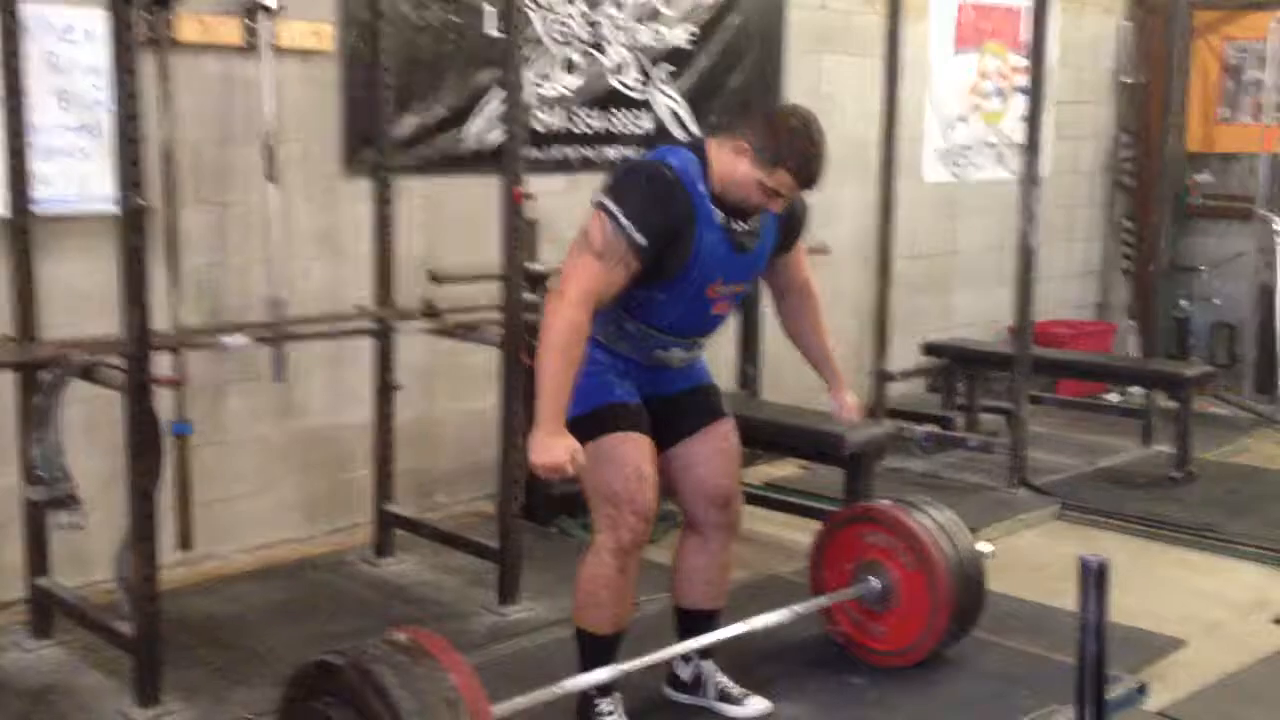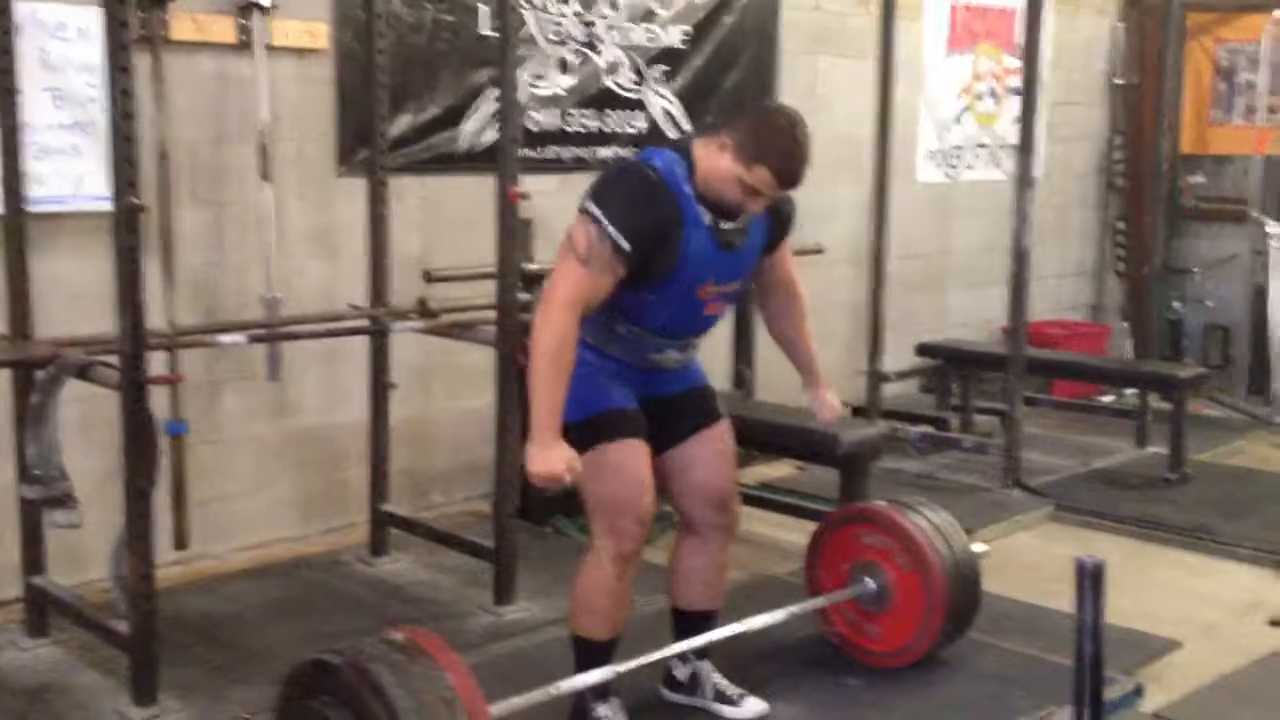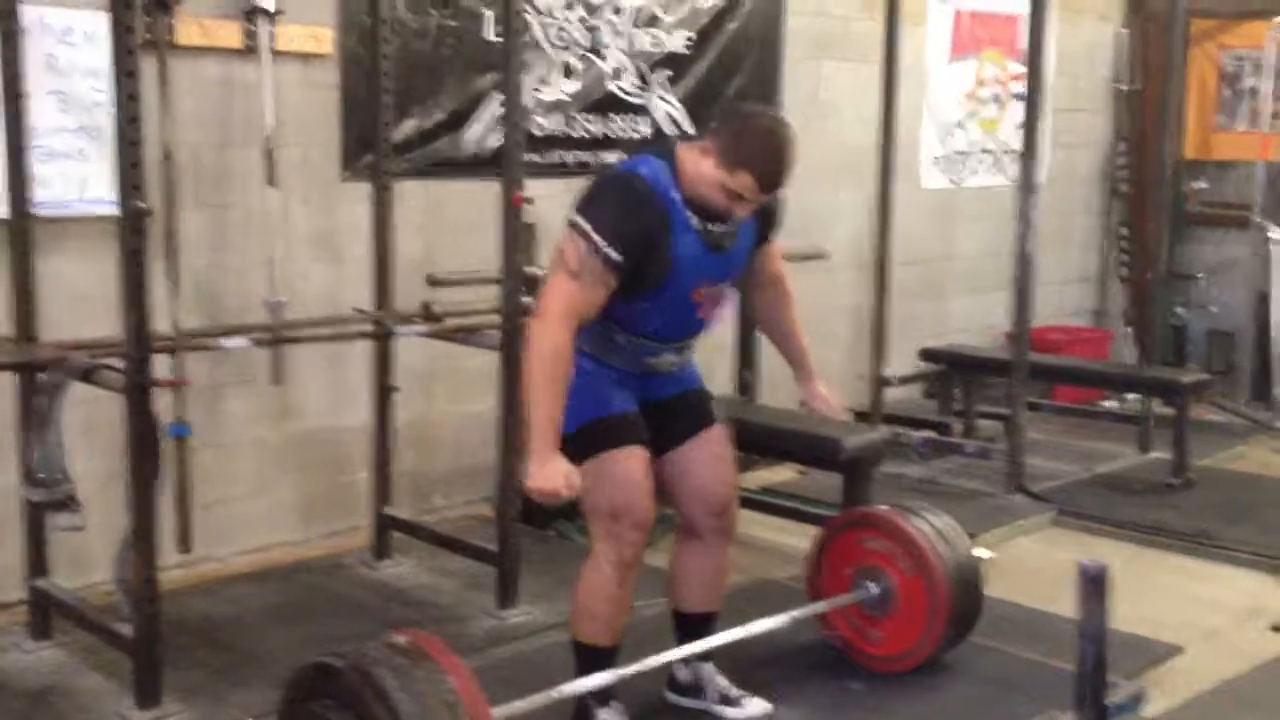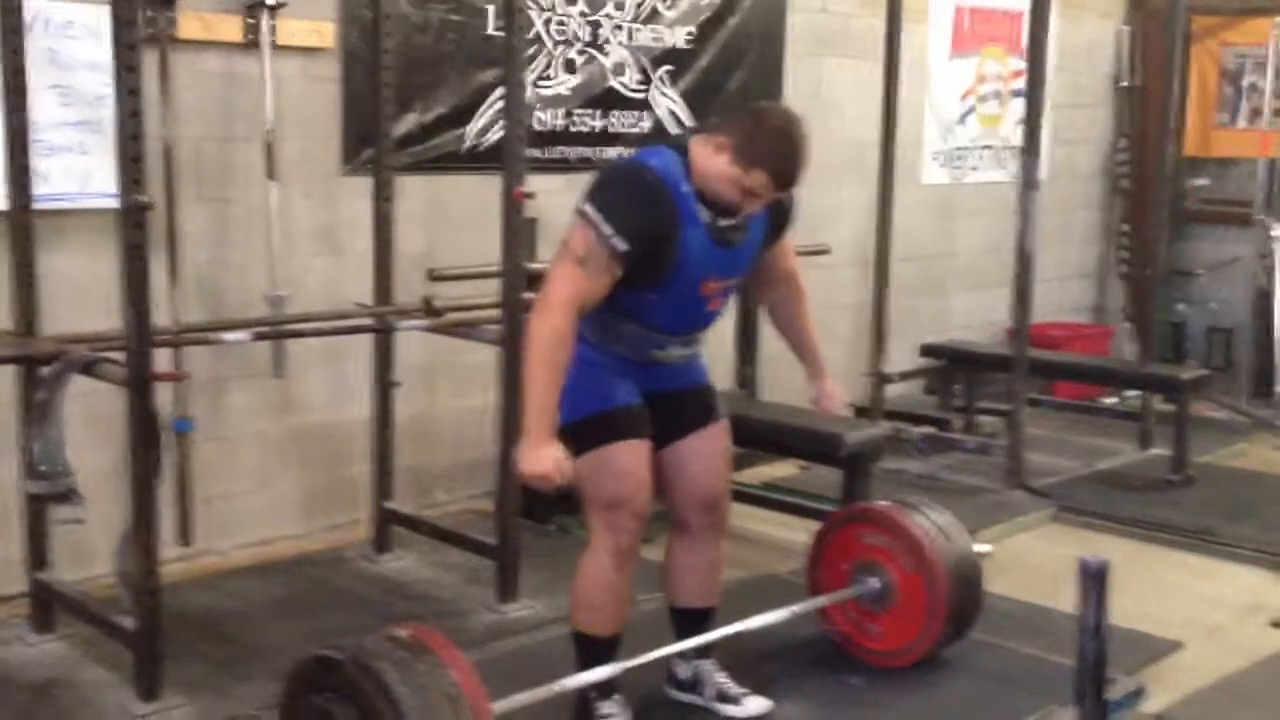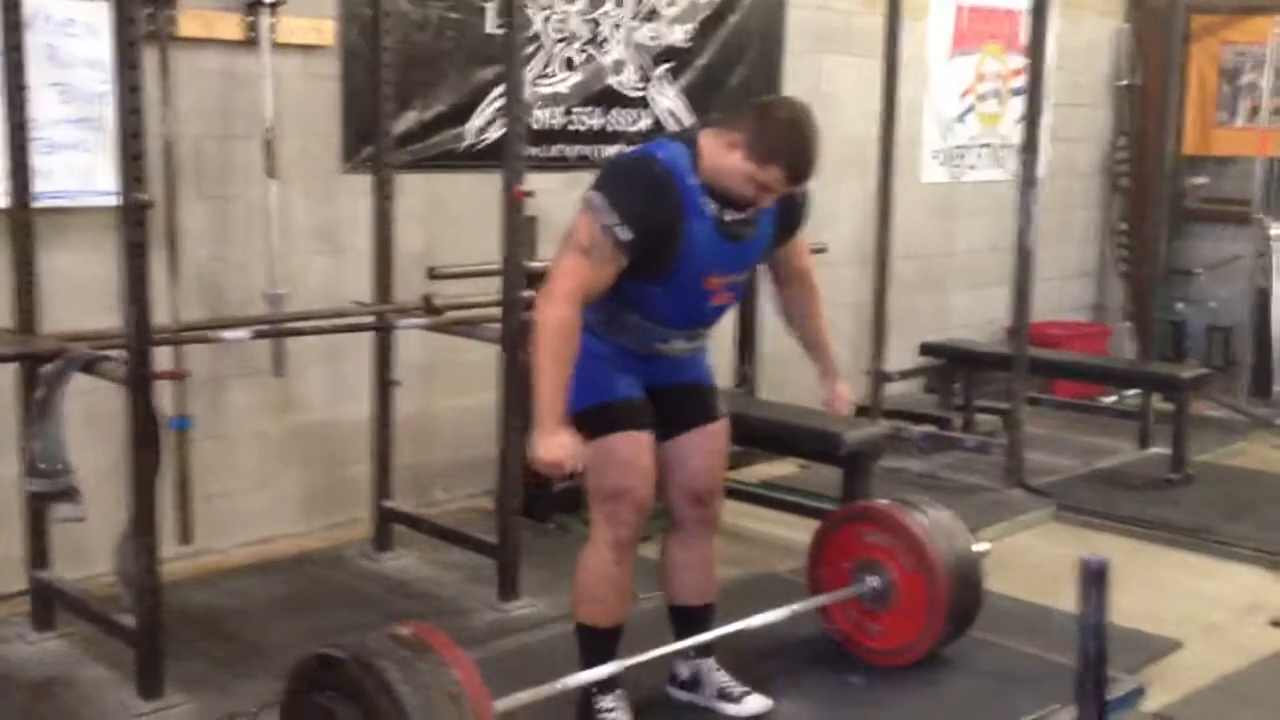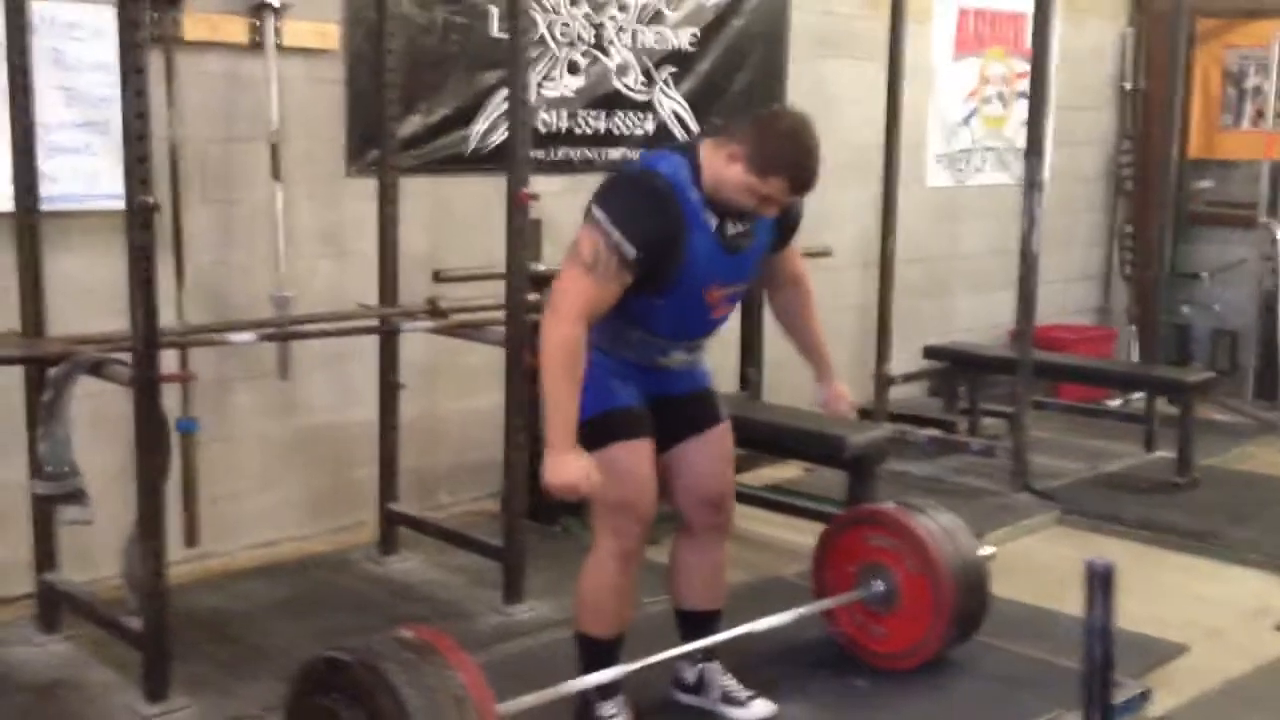
dt=0.2s
person 1, frame 1
left shoulder: (780, 207)
right shoulder: (656, 190)
left elbow: (795, 292)
right elbow: (571, 301)
left wrist: (836, 384)
right wrist: (548, 428)
left hip: (676, 365)
right hip: (602, 364)
left knee: (718, 513)
right knee: (627, 526)
left ankle: (692, 667)
person 1, frame 2
left shoulder: (768, 206)
right shoulder: (641, 192)
left elbow: (779, 292)
right elbow: (559, 308)
left wrist: (815, 383)
right wrist: (544, 437)
left hip: (670, 367)
right hip: (595, 367)
left knee: (715, 516)
right knee: (625, 533)
left ankle: (688, 668)
person 1, frame 3
left shoulder: (752, 204)
right shoulder: (628, 200)
left elbow: (767, 286)
right elbow: (552, 321)
left wrist: (806, 375)
right wrist: (543, 453)
left hip: (667, 370)
right hip: (593, 373)
left knee: (713, 518)
right knee: (624, 538)
person 1, frame 4
left shoulder: (764, 199)
right shoulder: (639, 192)
left elbow: (779, 282)
right elbow: (557, 308)
left wrist: (817, 372)
right wrist: (537, 436)
left hip: (673, 363)
right hip: (599, 363)
left knee: (705, 513)
right knee: (621, 529)
left ankle: (693, 667)
person 1, frame 5
left shoulder: (779, 195)
right shoulder: (646, 183)
left elbow: (795, 280)
right elbow: (561, 298)
left wrist: (829, 372)
right wrist: (550, 423)
left hip: (679, 357)
right hip: (605, 356)
left knee: (698, 512)
right knee: (622, 521)
left ankle: (694, 665)
person 1, frame 6
left shoulder: (774, 204)
right shoulder: (646, 197)
left elbow: (788, 285)
right elbow: (565, 315)
left wrist: (825, 373)
right wrist: (561, 447)
left hip: (677, 366)
right hip: (605, 367)
left knee: (710, 516)
right knee: (625, 530)
left ankle: (698, 670)
